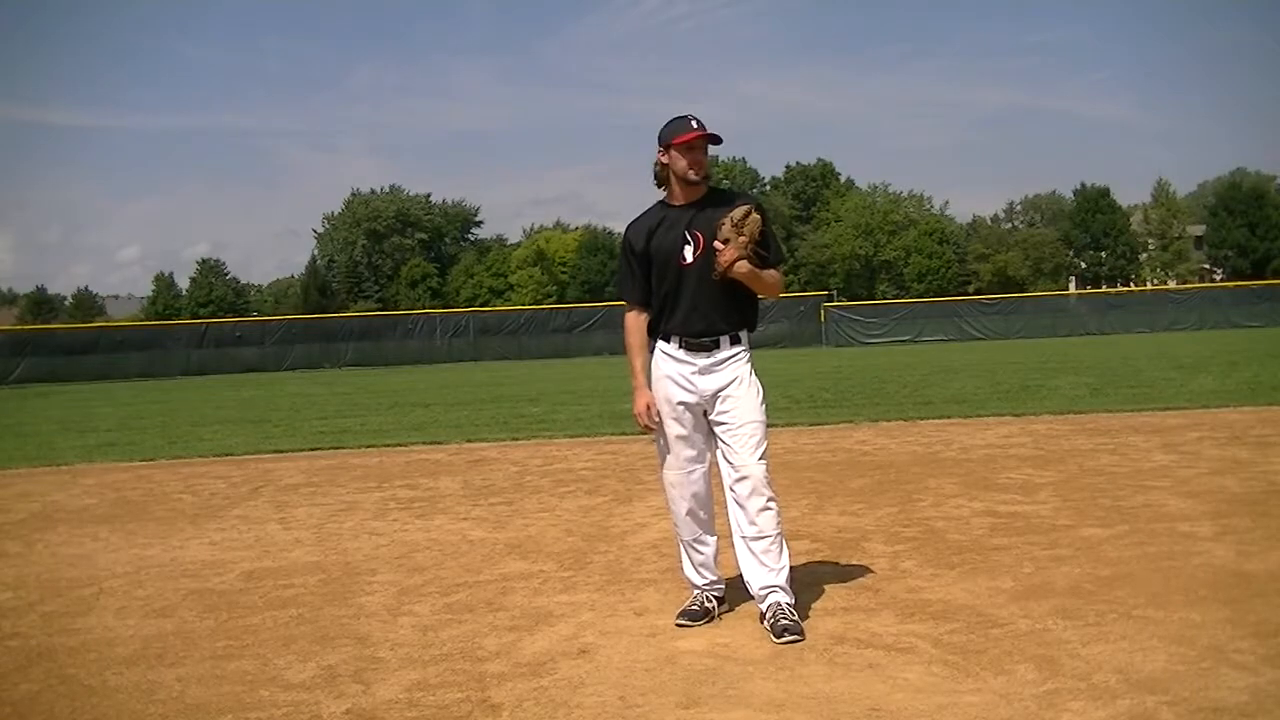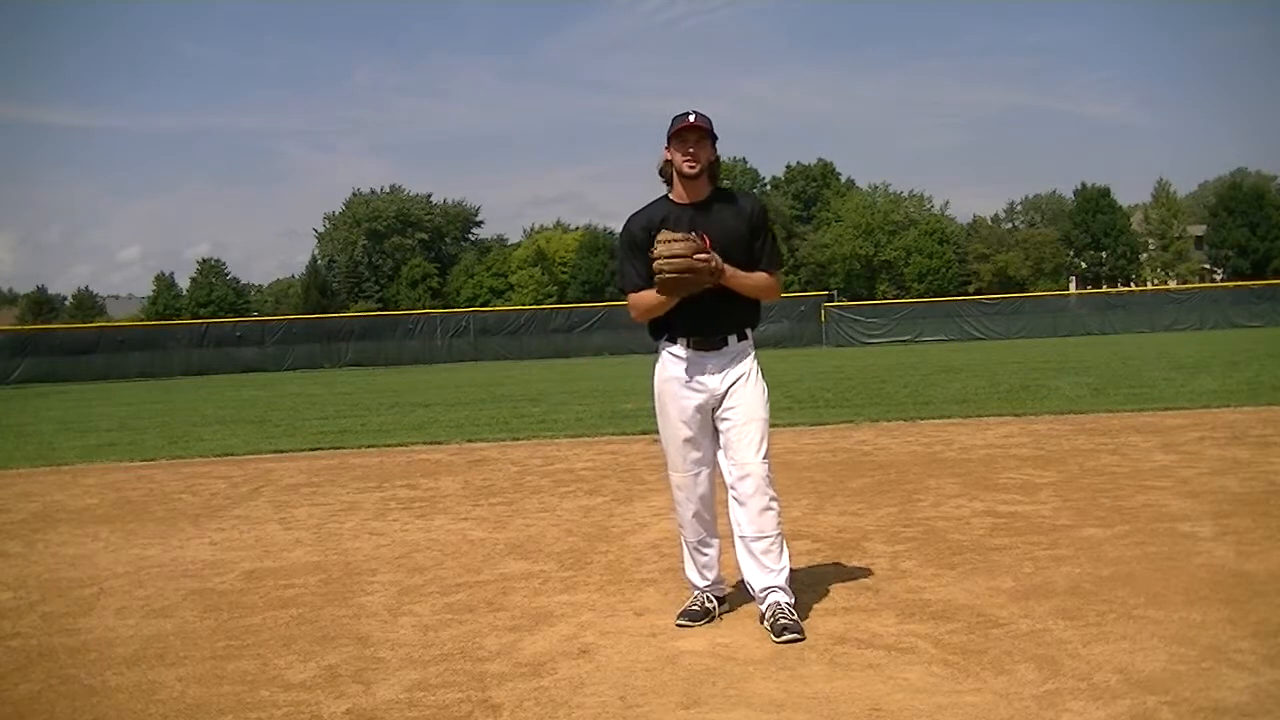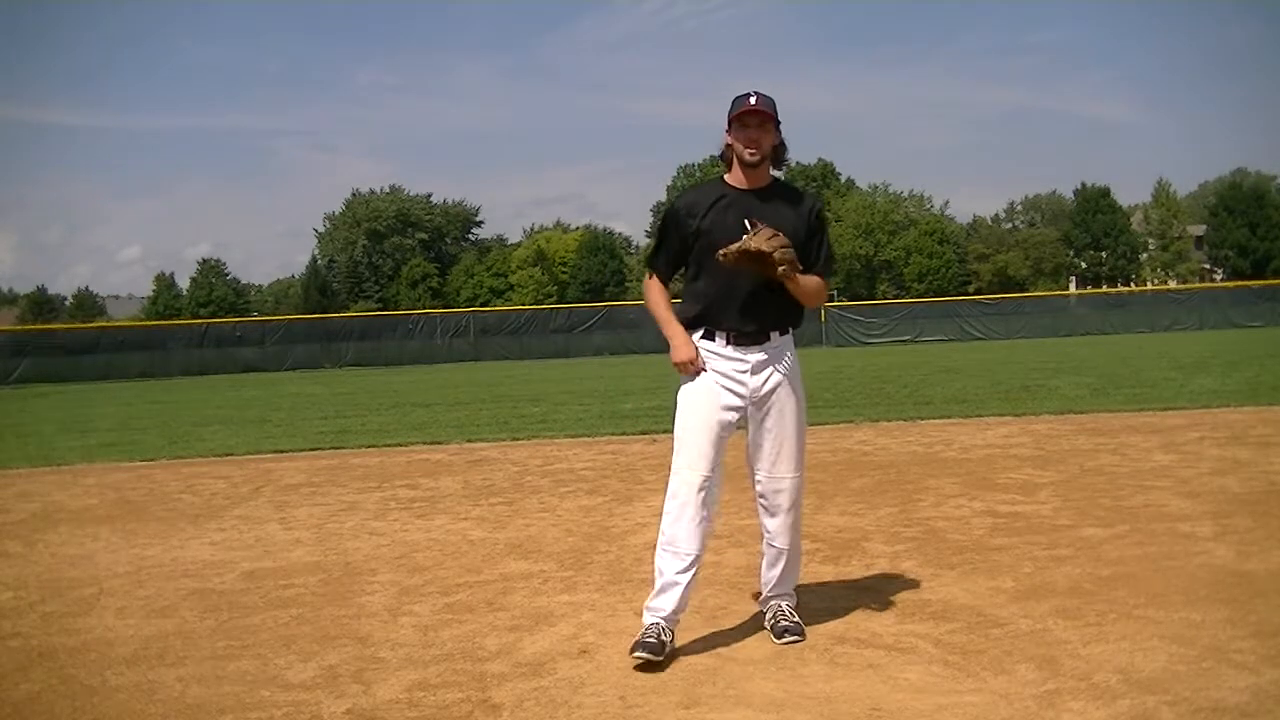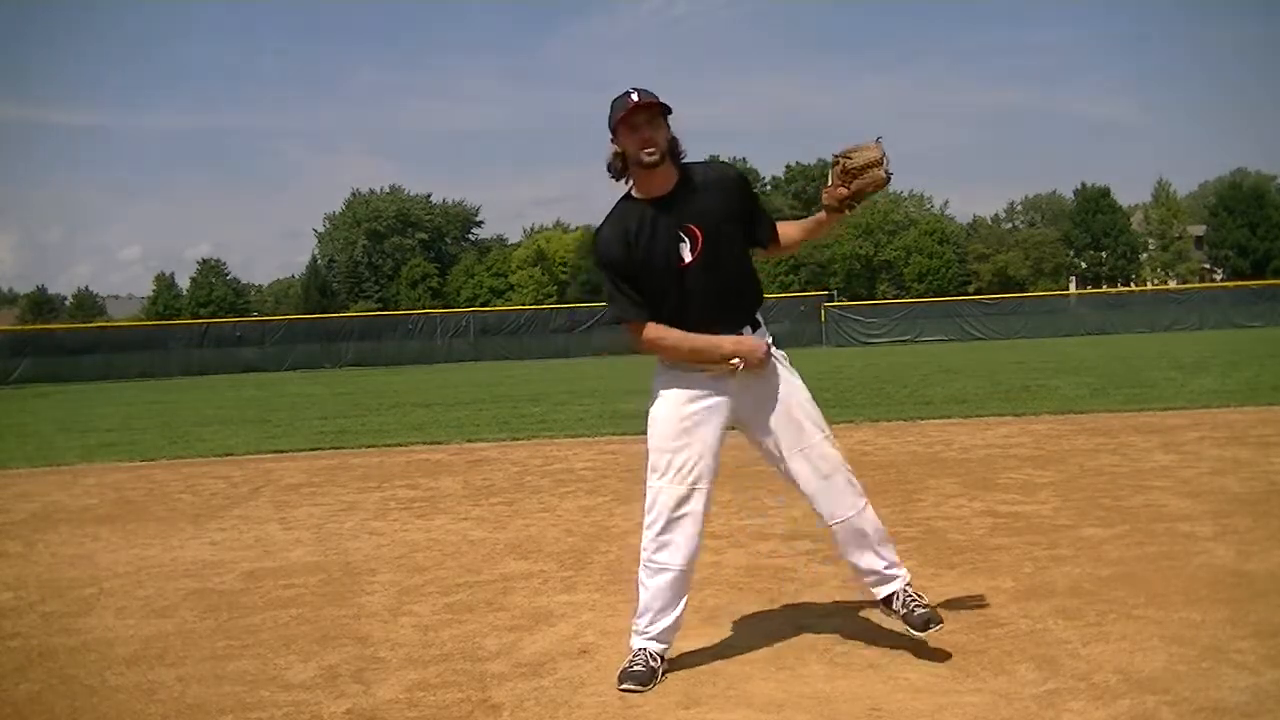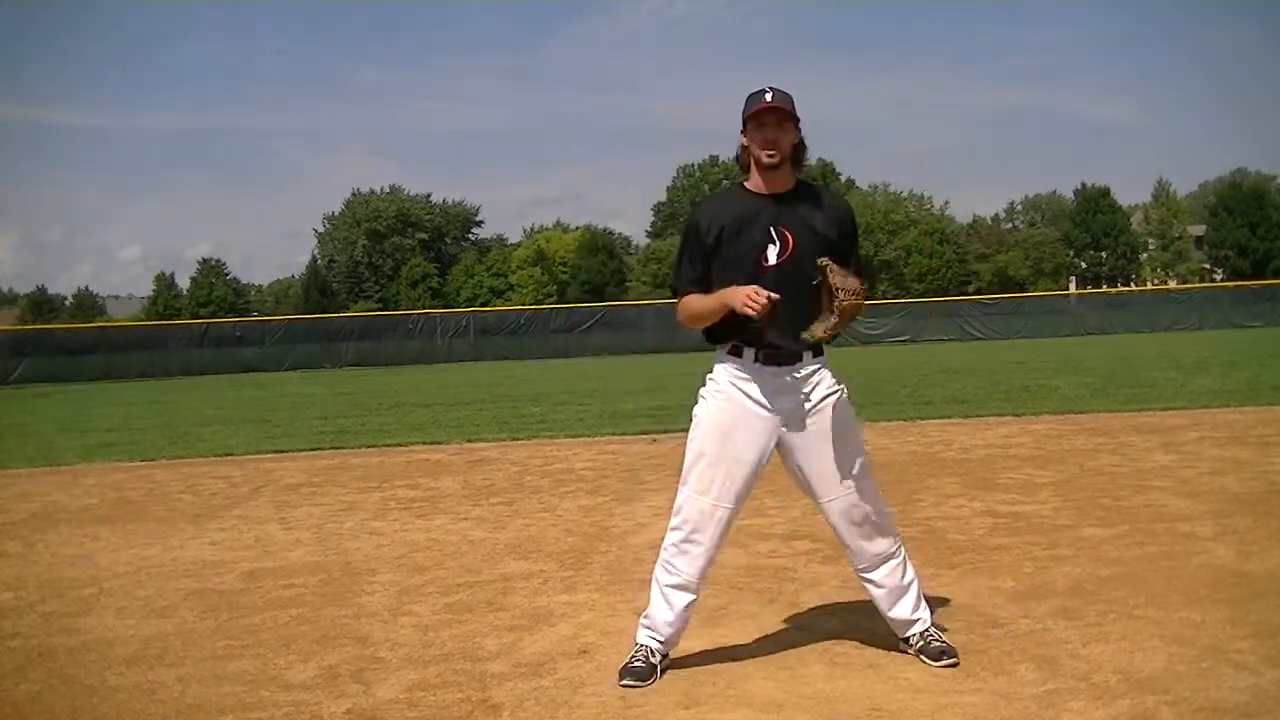
dt=1s
person 1, frame 1
left shoulder: (740, 208)
right shoulder: (643, 229)
left elbow: (776, 284)
right elbow: (637, 311)
left wrist: (743, 270)
right wrist: (640, 385)
left hip: (732, 361)
right hip: (672, 364)
left knee: (750, 477)
right knee: (684, 483)
left ankle: (775, 596)
right ankle: (706, 588)
person 1, frame 2
left shoulder: (747, 210)
right shoulder: (644, 223)
left elbow: (772, 285)
right elbow: (637, 307)
left wrist: (725, 275)
left hip: (737, 359)
right hip: (678, 364)
left knee: (752, 477)
right knee: (688, 484)
left ankle: (774, 595)
right ankle: (707, 589)
person 1, frame 3
left shoulder: (803, 208)
right shoulder: (690, 205)
left elbow: (819, 295)
right elbow: (654, 279)
left wrist: (785, 271)
right wrist: (676, 332)
left hip: (776, 358)
right hip: (712, 360)
left knee: (782, 487)
right knee: (690, 484)
left ankle: (779, 599)
right ankle: (660, 620)
person 1, frame 4
left shoulder: (723, 184)
right shoulder: (615, 235)
left elbow: (772, 241)
right elbow: (641, 332)
left wrist: (832, 215)
right wrist: (729, 348)
left hip: (759, 357)
right hip: (686, 374)
left knee: (826, 476)
right knee: (671, 509)
left ankle: (894, 587)
right ankle: (648, 644)
person 1, frame 5
left shoulder: (830, 209)
right shoulder: (711, 214)
right elbow: (686, 311)
right wrist: (732, 297)
left hip: (811, 378)
right hip: (736, 380)
left knee: (860, 509)
right knee: (698, 518)
left ankle: (914, 625)
right ankle: (653, 641)
